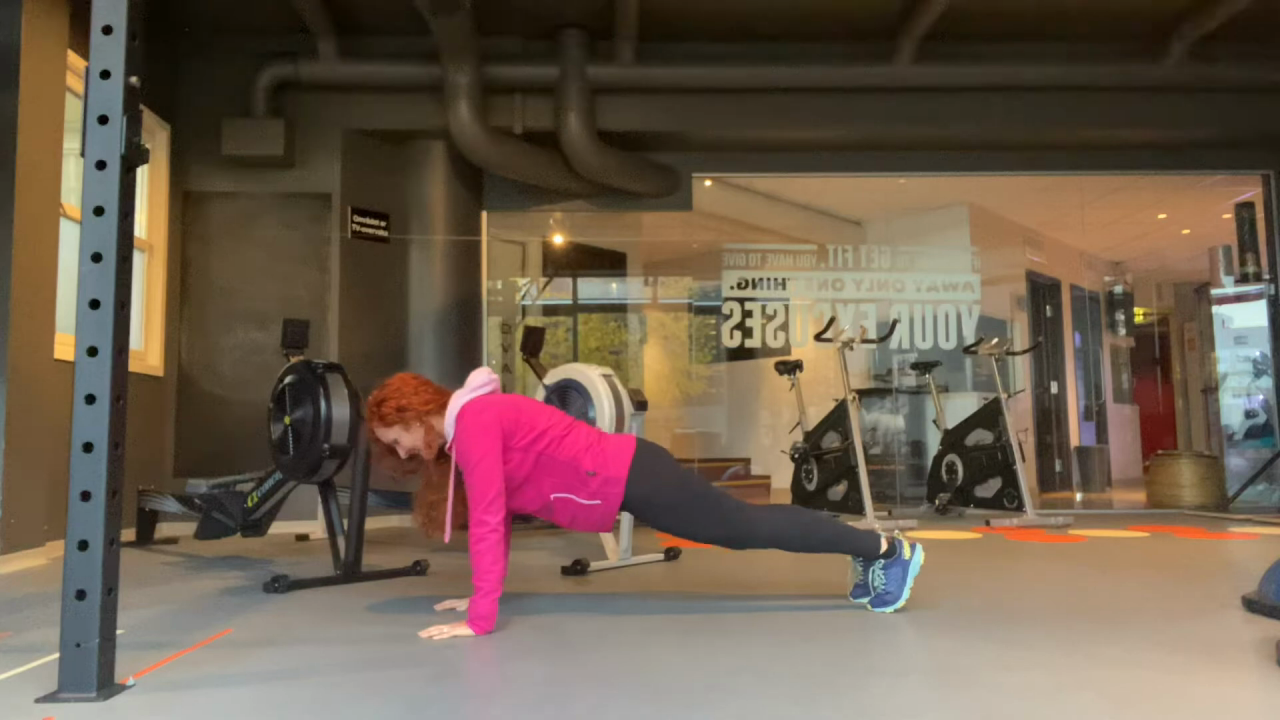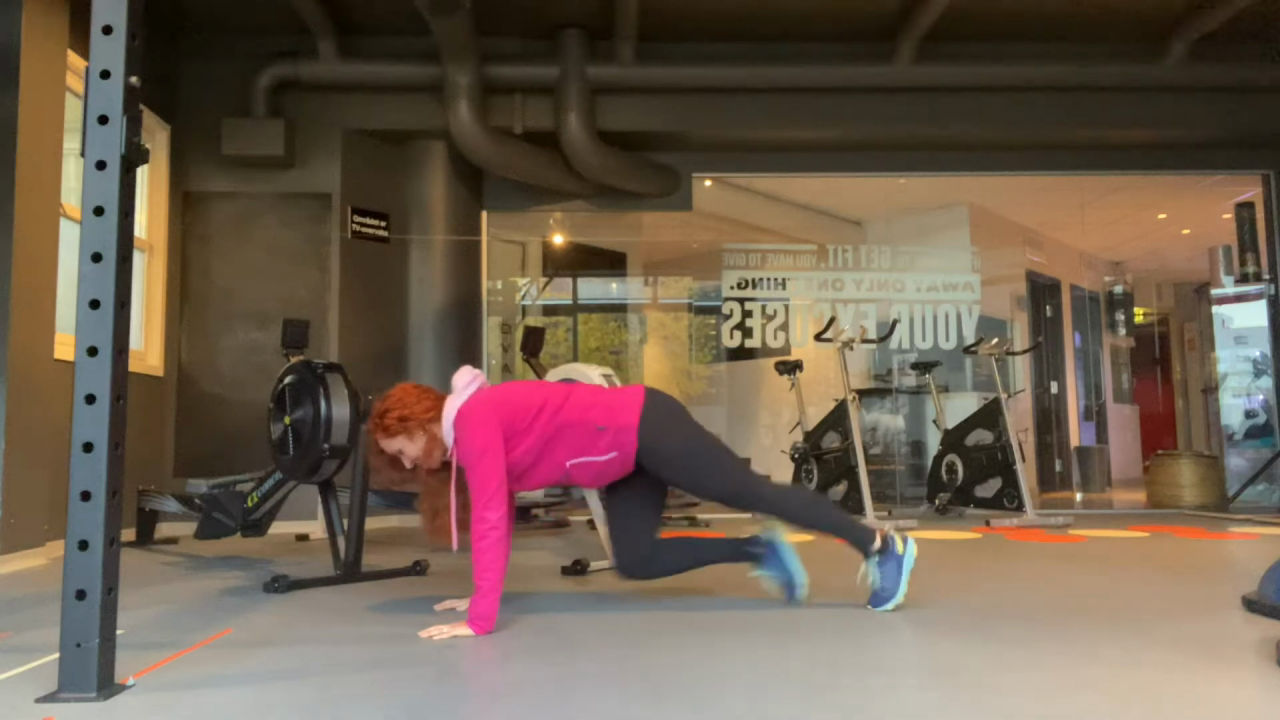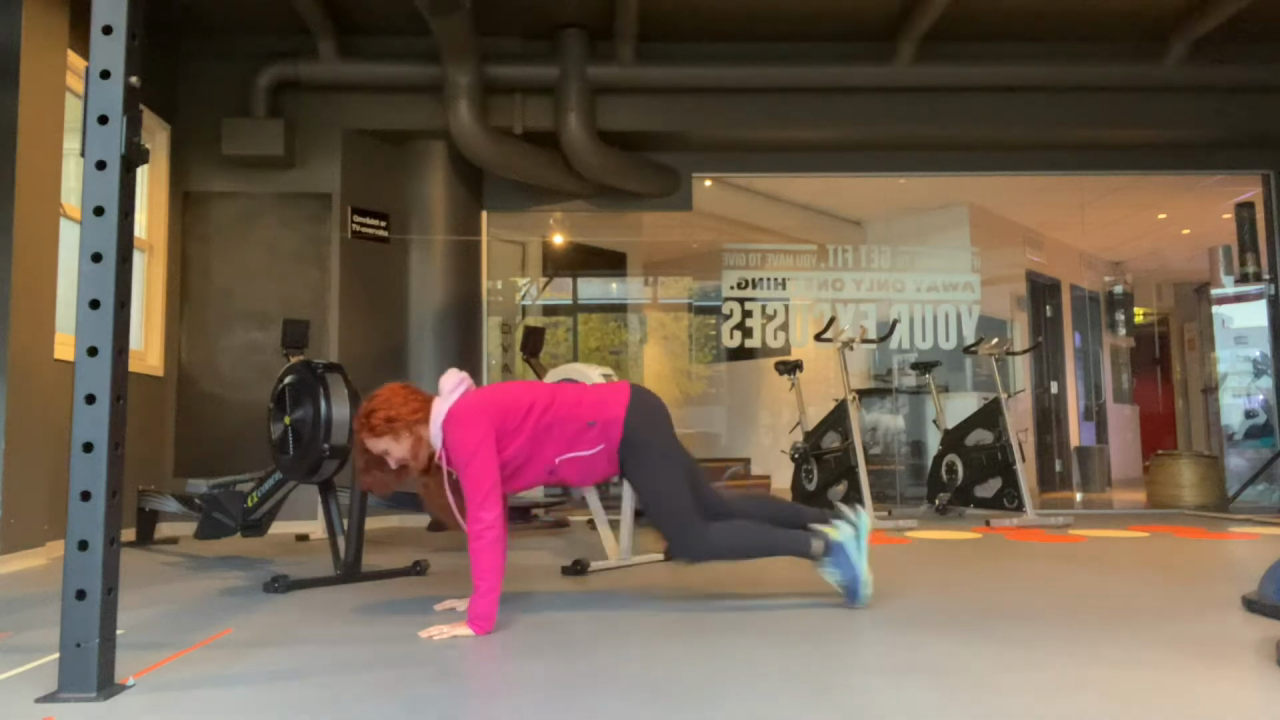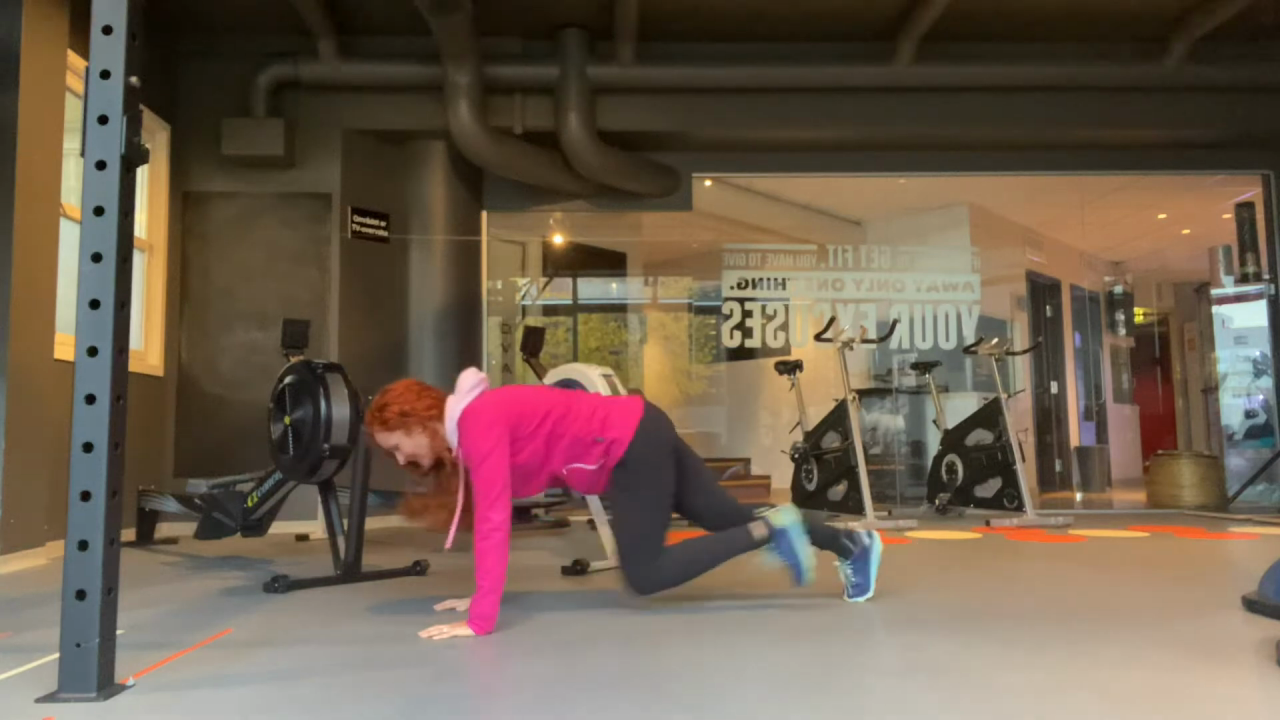
dt=0.4s
person 1, frame 1
left shoulder: (472, 423)
right shoulder: (476, 423)
left elbow: (487, 522)
right elbow: (498, 515)
left wrist: (480, 617)
right wrist: (483, 593)
left hip: (632, 480)
right hip: (623, 475)
left knee: (750, 528)
right knee: (745, 527)
left ankle: (891, 549)
right ankle: (866, 549)
person 1, frame 2
left shoulder: (474, 421)
right shoulder: (478, 421)
left elbow: (489, 519)
right elbow: (497, 513)
left wrist: (480, 617)
right wrist: (480, 594)
left hip: (645, 428)
right hip: (628, 446)
left knee: (755, 493)
right knee: (634, 563)
left ankle: (883, 546)
right ankle: (759, 553)
person 1, frame 3
left shoulder: (463, 423)
right shoulder: (461, 426)
left elbow: (487, 521)
right elbow: (487, 514)
left wrist: (480, 618)
right wrist: (480, 592)
left hip: (630, 422)
right hip: (614, 434)
left knee: (689, 541)
right knee: (709, 506)
left ankle: (826, 544)
right ankle: (835, 521)
person 1, frame 4
left shoulder: (478, 422)
right shoulder: (470, 426)
left elbow: (493, 521)
right elbow: (492, 514)
left wrist: (479, 619)
right wrist: (481, 593)
left hip: (637, 441)
right hip: (634, 440)
left knee: (644, 575)
right knee: (723, 515)
left ankle: (768, 532)
right ankle: (852, 545)
